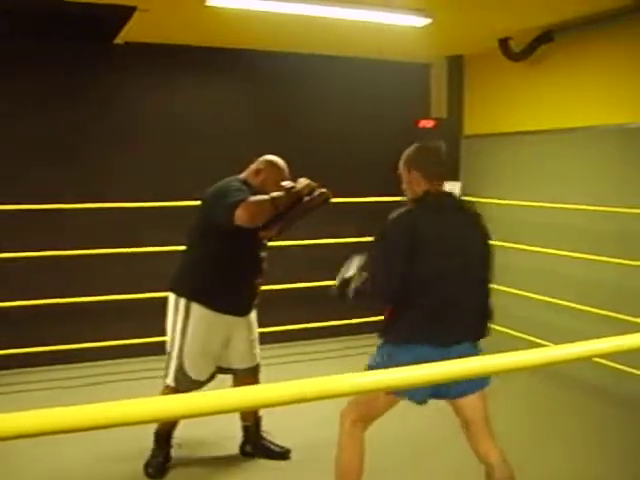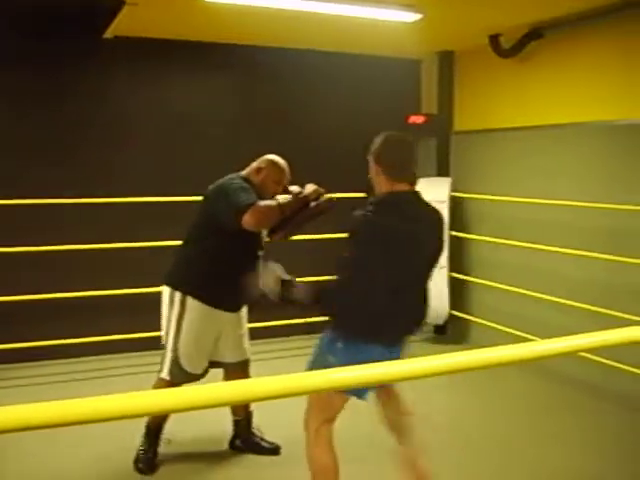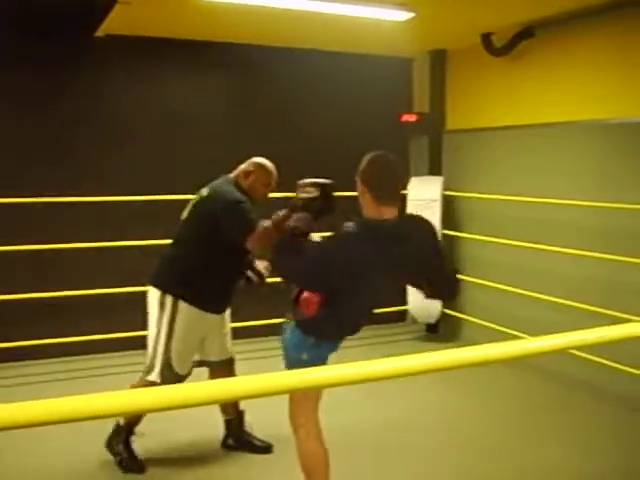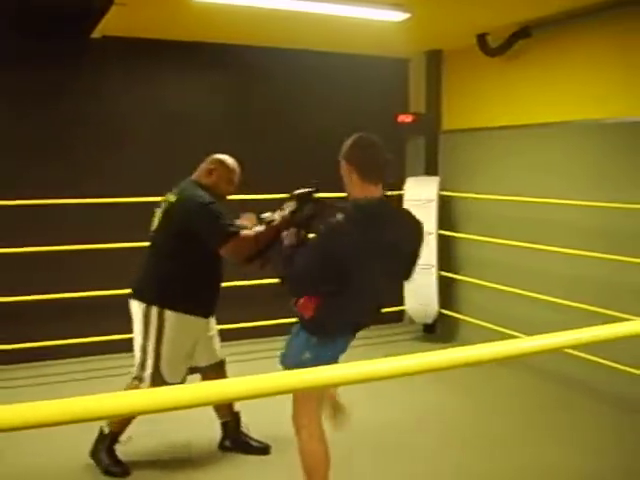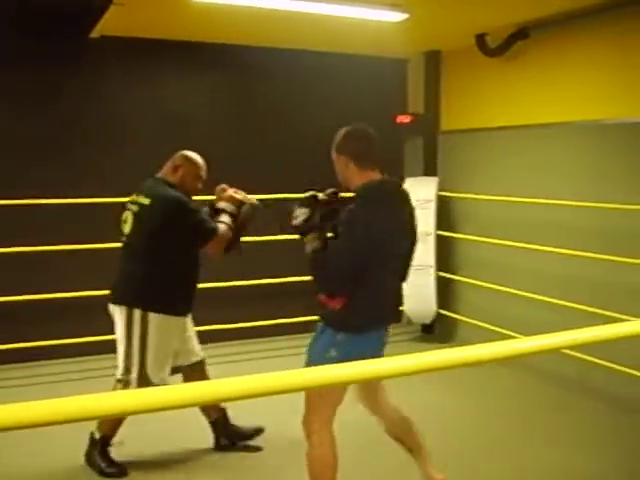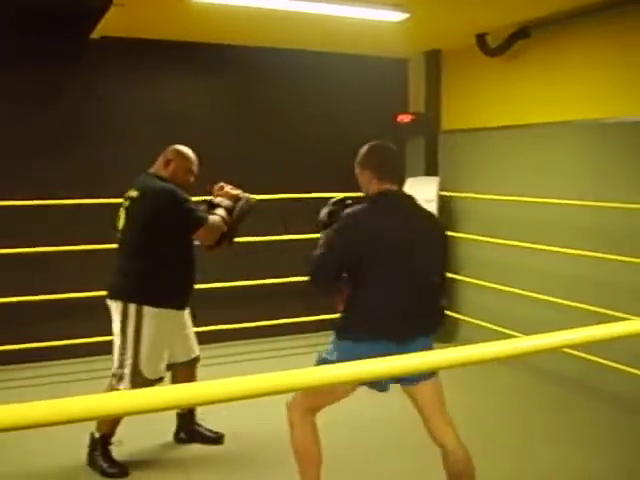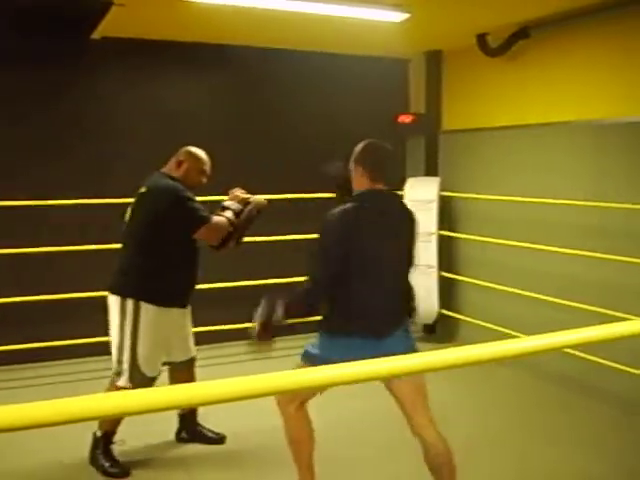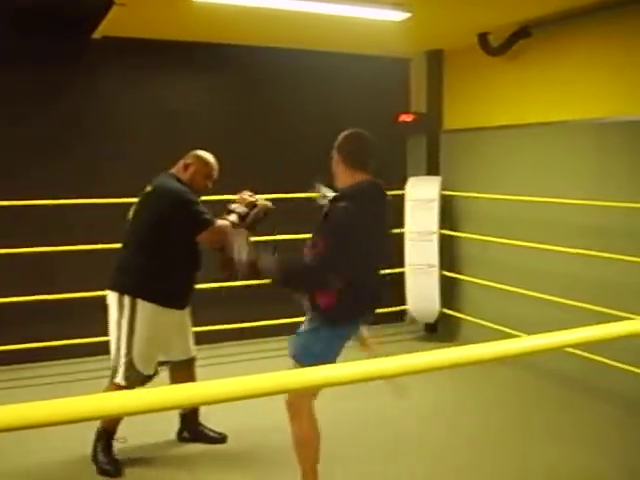
dt=0.2s
person 1, frame 1
left shoulder: (404, 223)
right shoulder: (472, 222)
left elbow: (383, 288)
left wrist: (354, 281)
left hip: (409, 345)
right hip: (461, 346)
left knee: (351, 422)
right knee: (485, 444)
person 1, frame 2
left shoulder: (369, 225)
right shoulder: (429, 218)
left elbow: (352, 293)
left hip: (357, 337)
right hip: (394, 333)
left knee: (317, 424)
right knee: (387, 394)
person 1, frame 3
left shoulder: (348, 243)
right shoulder: (421, 234)
left elbow: (289, 264)
right elbow: (446, 287)
left wrist: (297, 223)
left hip: (317, 327)
right hip: (347, 314)
left knee: (303, 420)
person 1, frame 4
left shoulder: (342, 229)
right shoulder: (408, 224)
left elbow: (297, 279)
right elbow: (400, 273)
left wrist: (292, 232)
left hip: (324, 327)
right hip: (354, 319)
left knee: (306, 421)
right ankle: (331, 403)
person 1, frame 5
left shoulder: (358, 216)
right shoulder: (401, 204)
left elbow: (330, 281)
left wrist: (311, 235)
left hip: (347, 329)
right hip: (378, 322)
left knee: (317, 424)
right knee: (376, 402)
person 1, frame 6
left shoulder: (355, 221)
right shoulder: (429, 223)
left elbow: (323, 278)
left wrist: (330, 233)
left hip: (362, 341)
right hip: (415, 340)
left knee: (300, 411)
right knee: (444, 431)
person 1, frame 7
left shoulder: (344, 220)
right shoulder: (403, 218)
left elbow: (320, 286)
left wrist: (279, 309)
left hip: (347, 336)
right hip: (394, 333)
left knee: (291, 401)
right knee: (425, 427)
person 1, frame 8
left shoulder: (348, 214)
right shoulder: (371, 197)
left elbow: (312, 272)
left wrist: (265, 265)
left hip: (334, 318)
right hip: (353, 305)
left knee: (298, 404)
person 2, frame 1
left shoulder: (251, 198)
right shoulder: (230, 191)
right elbow: (249, 216)
right wrist: (291, 195)
left hip: (238, 304)
right hip: (199, 301)
left knee: (247, 369)
right knee: (183, 377)
left ankle: (252, 438)
right ankle: (161, 445)
person 2, frame 2
left shoulder: (246, 193)
right shoulder: (231, 191)
left elbow: (248, 240)
right elbow: (254, 220)
right wrist: (297, 199)
left hip: (228, 298)
right hip: (193, 295)
left knee: (237, 364)
right knee: (176, 372)
left ankle: (243, 434)
right ankle: (150, 440)
person 2, frame 3
left shoulder: (222, 196)
right shoulder: (227, 200)
right elbow: (257, 240)
left wrist: (252, 265)
right wrist: (290, 218)
left hip: (208, 300)
right hip: (179, 298)
left knee: (223, 364)
right knee: (162, 373)
left ankle: (235, 431)
right ankle: (121, 436)
person 2, frame 4
left shoulder: (188, 198)
right shoulder: (197, 203)
left elbow: (208, 242)
right elbow: (235, 248)
left wrist: (241, 227)
right wrist: (274, 226)
left hip: (191, 307)
right hip: (164, 306)
left knee: (214, 368)
right knee: (150, 381)
left ankle: (233, 434)
right ankle: (104, 444)
person 2, frame 5
left shoulder: (151, 194)
right shoulder: (172, 202)
left elbow: (191, 232)
right elbow: (216, 244)
left wrist: (218, 207)
right wrist: (229, 212)
left hip: (168, 305)
right hip: (144, 307)
left knee: (194, 365)
right knee: (135, 382)
left ankle: (225, 432)
right ankle: (97, 447)
person 2, frame 6
left shoulder: (148, 191)
right shoulder: (164, 194)
left elbow: (192, 227)
right elbow: (209, 234)
left wrist: (216, 204)
right wrist: (225, 205)
left hip: (168, 299)
right hip: (142, 302)
left knee: (186, 361)
right knee: (132, 378)
left ankle: (186, 425)
right ankle: (98, 447)
person 2, frame 7
left shoulder: (163, 191)
right shoulder: (169, 193)
left elbow: (201, 230)
right elbow: (212, 233)
left wrist: (231, 208)
right wrist: (233, 207)
left hip: (170, 298)
right hip: (140, 299)
left knee: (183, 361)
right knee: (131, 376)
left ankle: (188, 425)
right ankle: (100, 446)
person 2, frame 8
left shoulder: (167, 192)
right shoulder: (174, 196)
left elbow: (203, 233)
right elbow: (215, 237)
left wrist: (237, 213)
right wrist: (239, 210)
left hip: (168, 297)
right hip: (138, 297)
left knee: (183, 361)
right knee: (129, 375)
left ankle: (190, 425)
right ankle: (103, 443)
